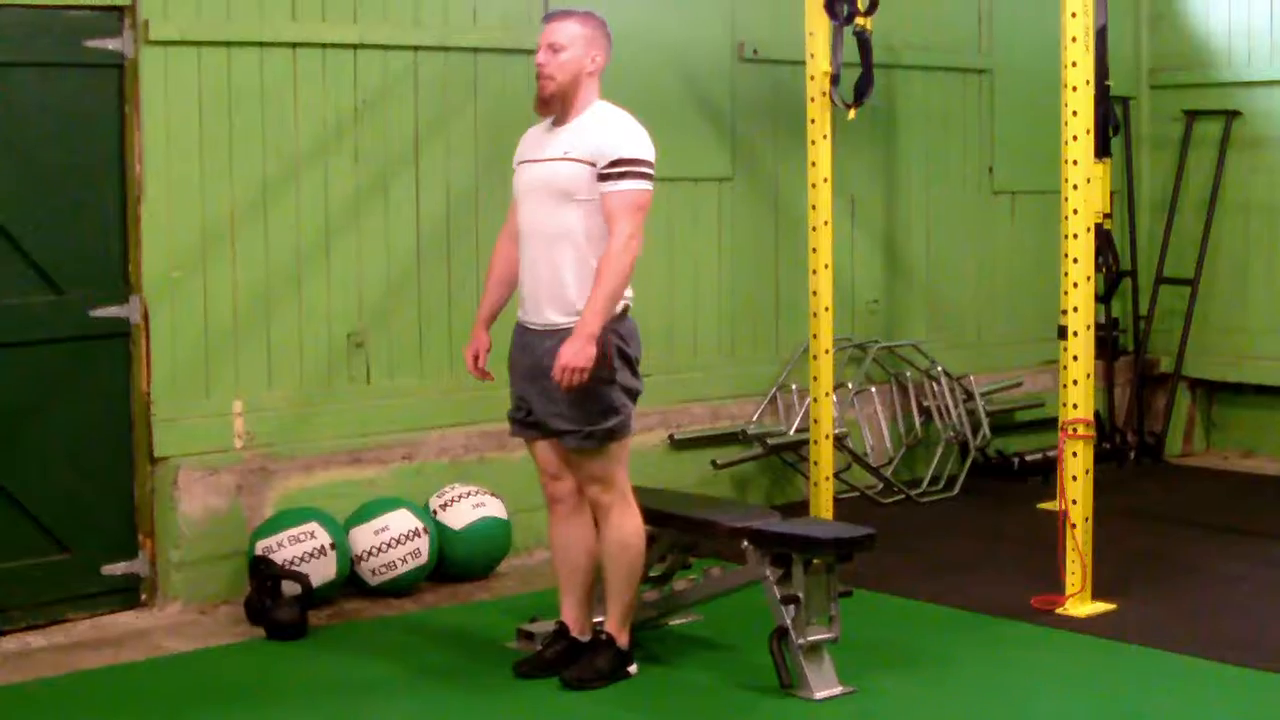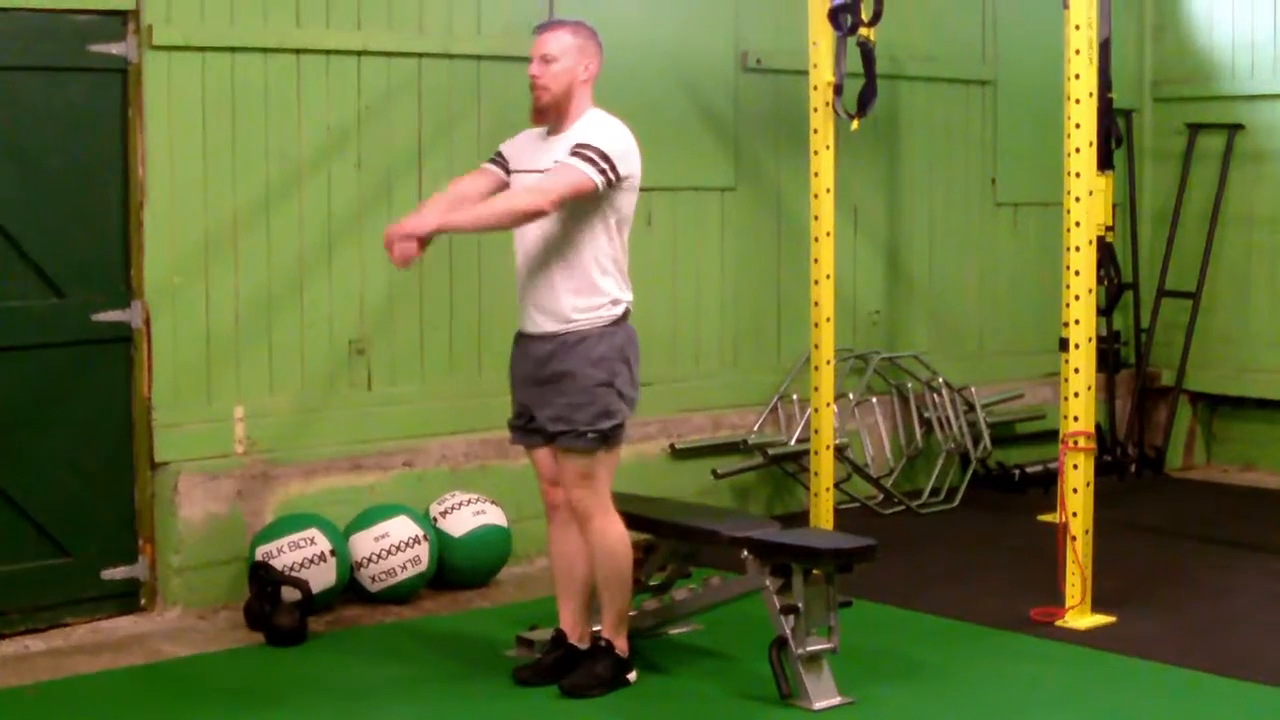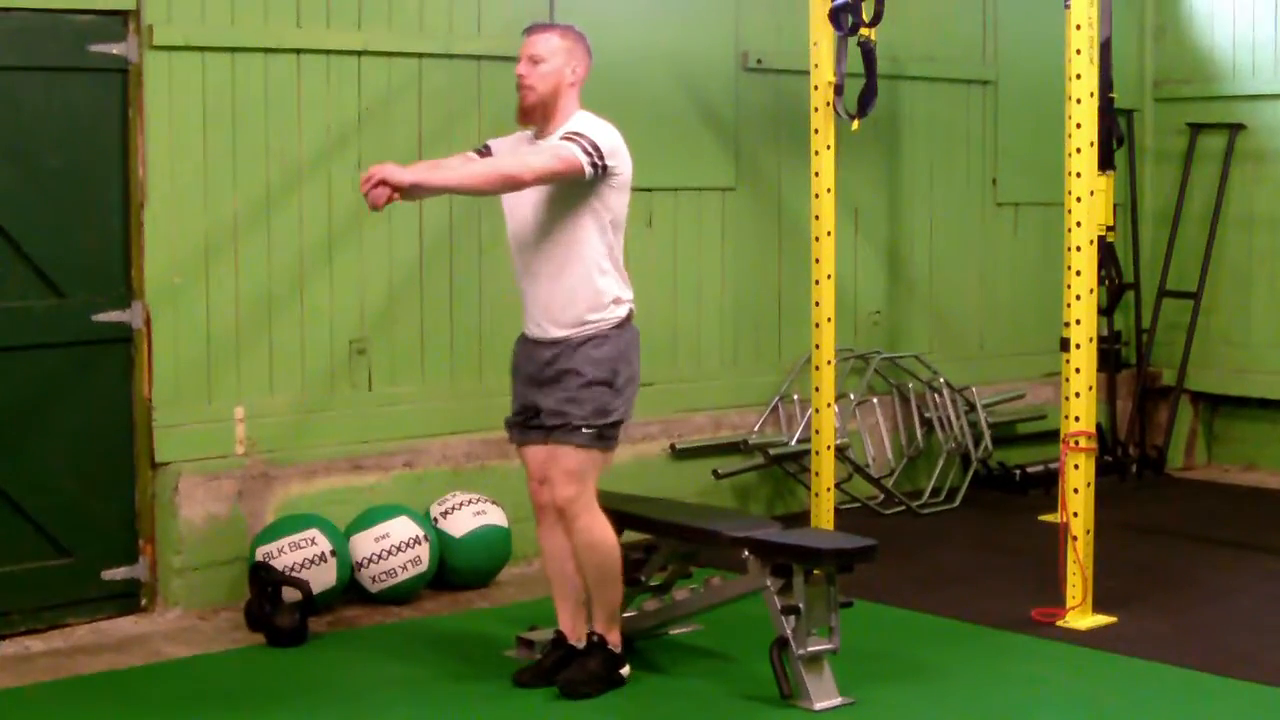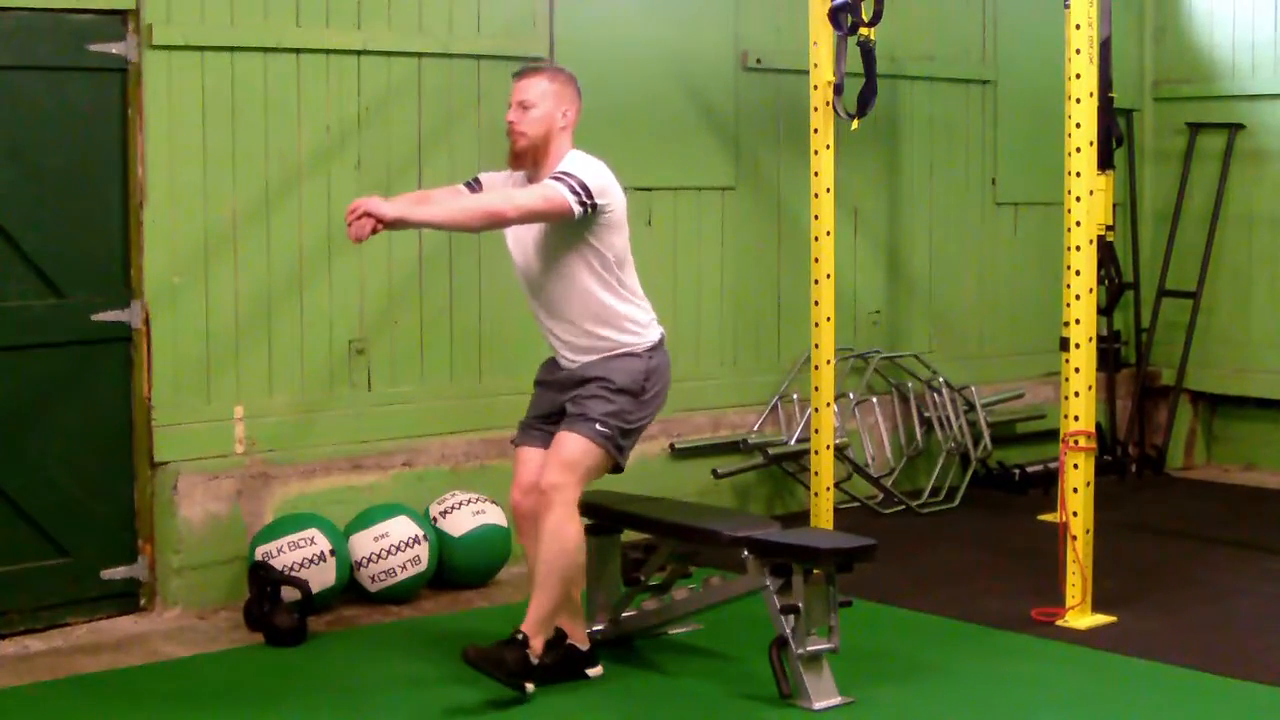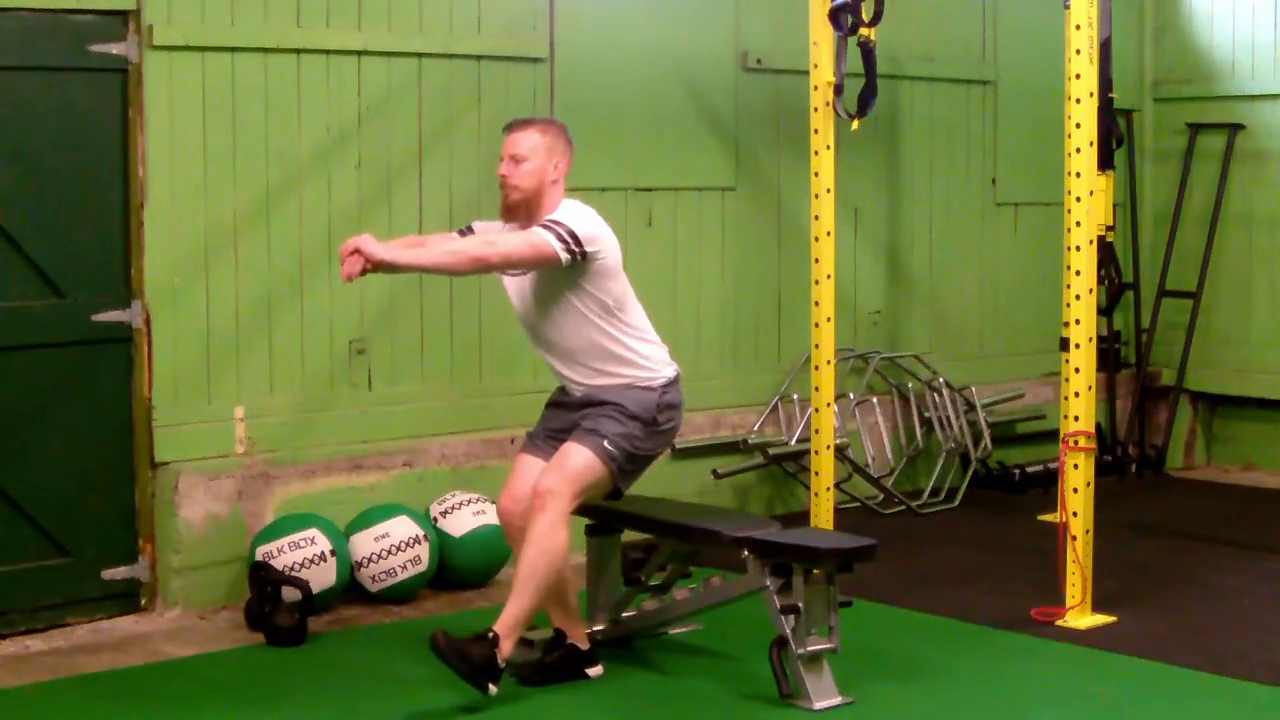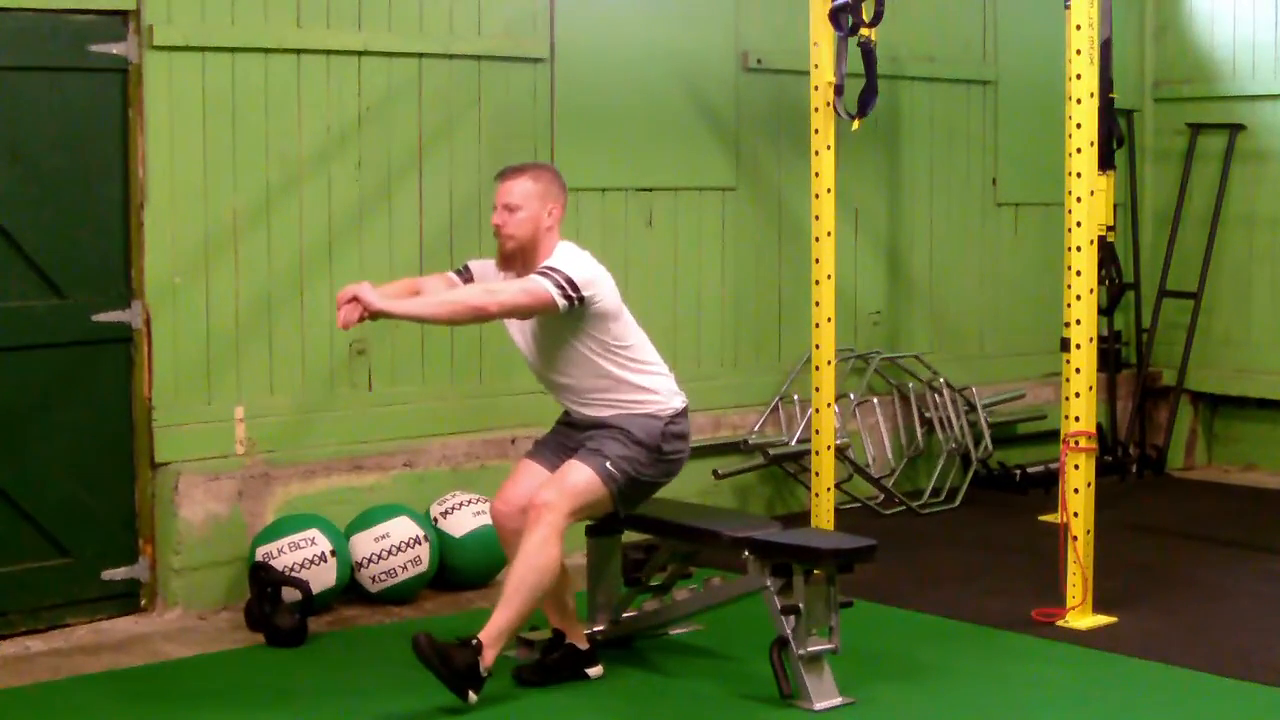
dt=0.5s
person 1, frame 1
left shoulder: (617, 134)
right shoulder: (531, 141)
left elbow: (623, 244)
left wrist: (587, 334)
right wrist: (482, 324)
left hip: (588, 341)
right hip: (534, 337)
left knee: (606, 494)
right knee: (559, 491)
left ankle: (617, 643)
right ankle: (573, 632)
person 1, frame 2
left shoulder: (606, 138)
right shoulder: (523, 145)
left elbow: (539, 202)
right elbow: (467, 189)
left wrist: (432, 222)
right wrist: (419, 223)
left hip: (591, 342)
right hip: (535, 342)
left knee: (589, 501)
right knee: (556, 498)
left ankle: (615, 650)
right ankle: (572, 640)
person 1, frame 3
left shoulder: (594, 138)
right shoulder: (515, 143)
left elbow: (520, 175)
right elbow: (453, 166)
left wrist: (413, 178)
right wrist: (400, 179)
left hip: (595, 345)
right hip: (539, 345)
left knee: (572, 497)
right knee: (545, 498)
left ankle: (609, 648)
right ankle: (571, 641)
person 1, frame 4
left shoulder: (585, 177)
right shoulder: (508, 181)
left elbow: (502, 213)
right elbow: (439, 199)
left wrist: (396, 212)
right wrist: (386, 211)
left hip: (626, 364)
right hip: (568, 365)
left knee: (556, 488)
right knee: (527, 500)
left ankle: (531, 647)
right ankle: (573, 644)
person 1, frame 5
left shoulder: (577, 226)
right shoulder: (504, 230)
left elbow: (486, 257)
right elbow: (432, 243)
left wrist: (386, 255)
right wrist: (378, 252)
left hip: (641, 396)
right hip: (580, 394)
left knee: (552, 495)
right knee: (516, 508)
left ankle: (495, 648)
right ankle: (574, 644)
person 1, frame 6
left shoulder: (573, 270)
right shoulder: (501, 271)
left elbow: (486, 306)
right elbow: (431, 285)
left wrist: (387, 306)
right wrist: (375, 297)
left hip: (649, 425)
right hip: (588, 419)
left knee: (549, 506)
right knee: (510, 510)
left ankle: (479, 656)
right ankle: (573, 645)
